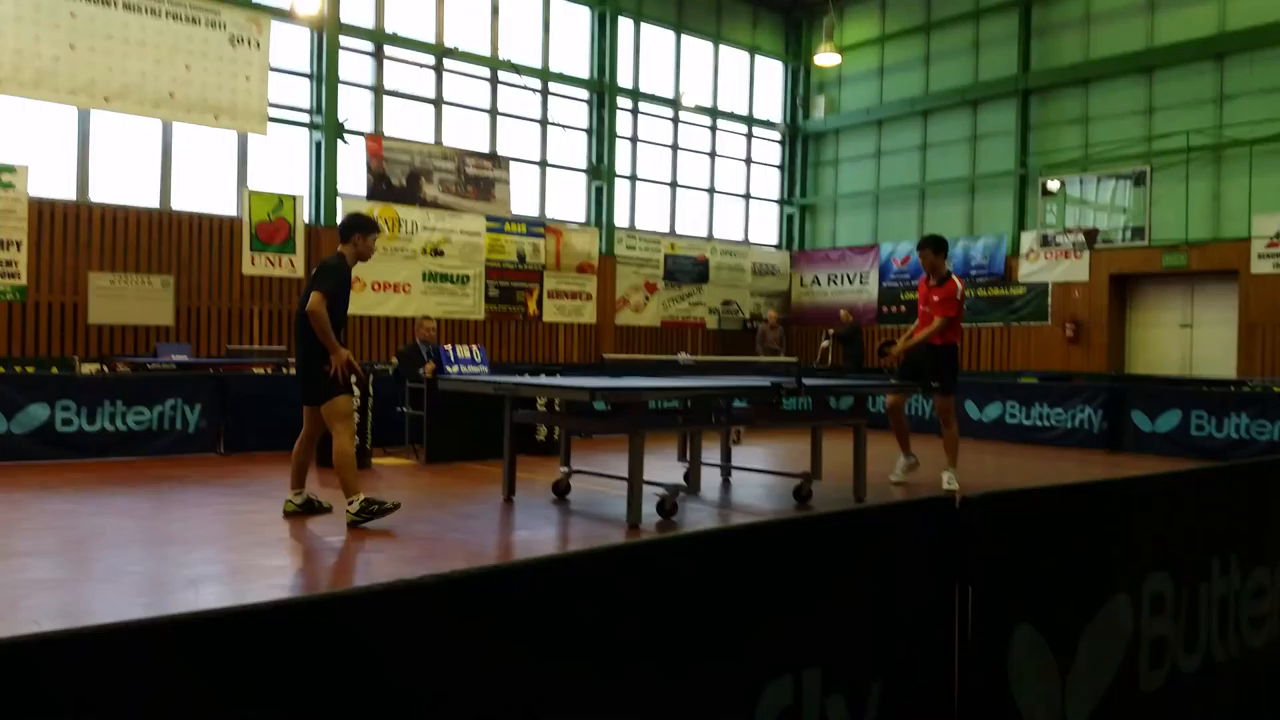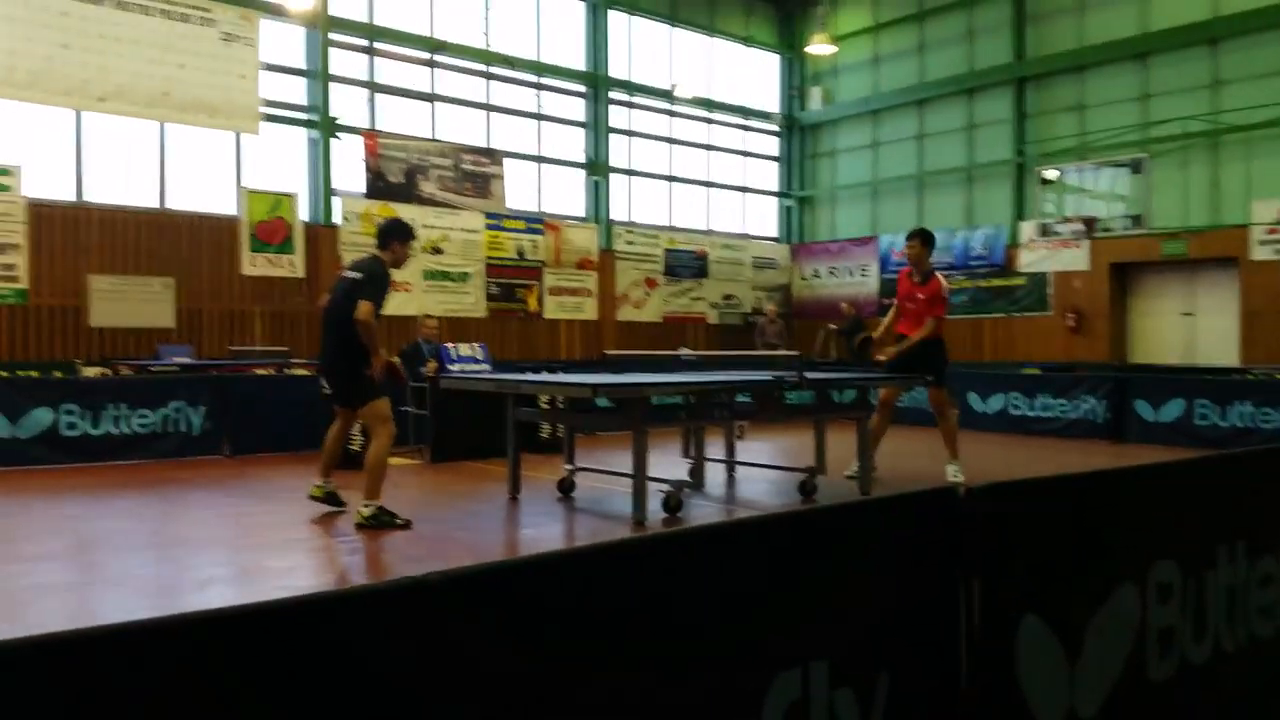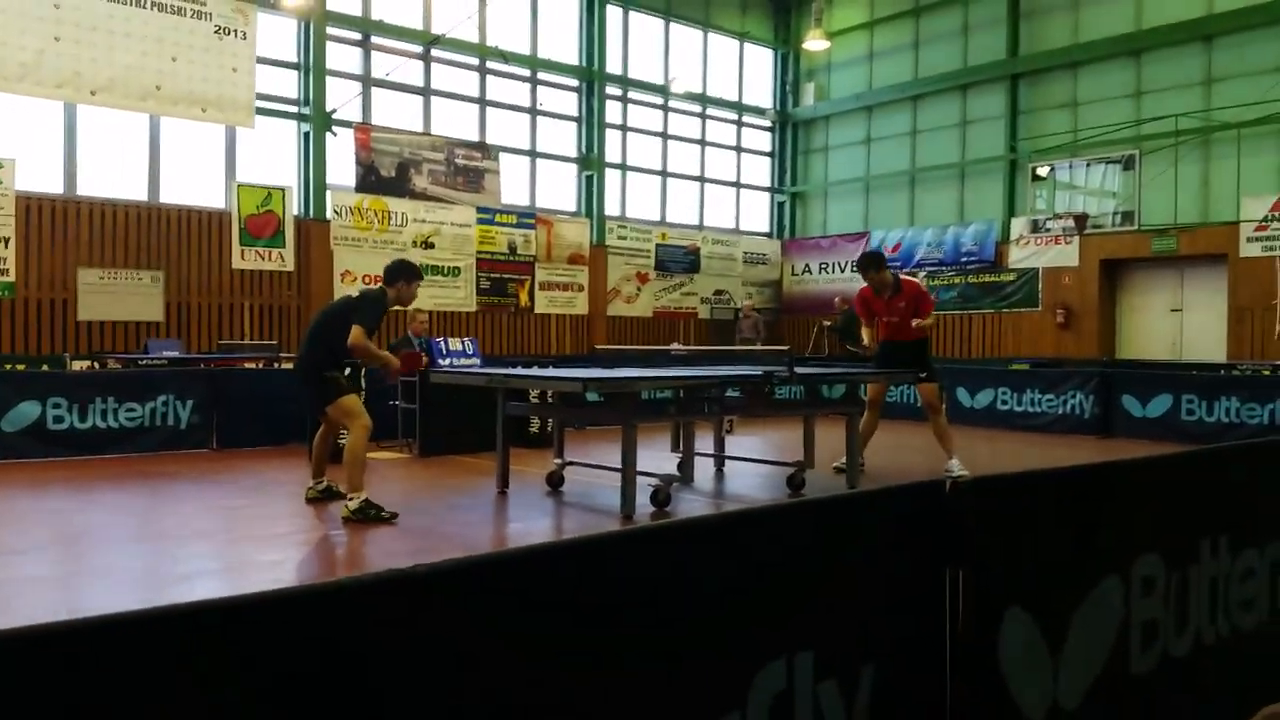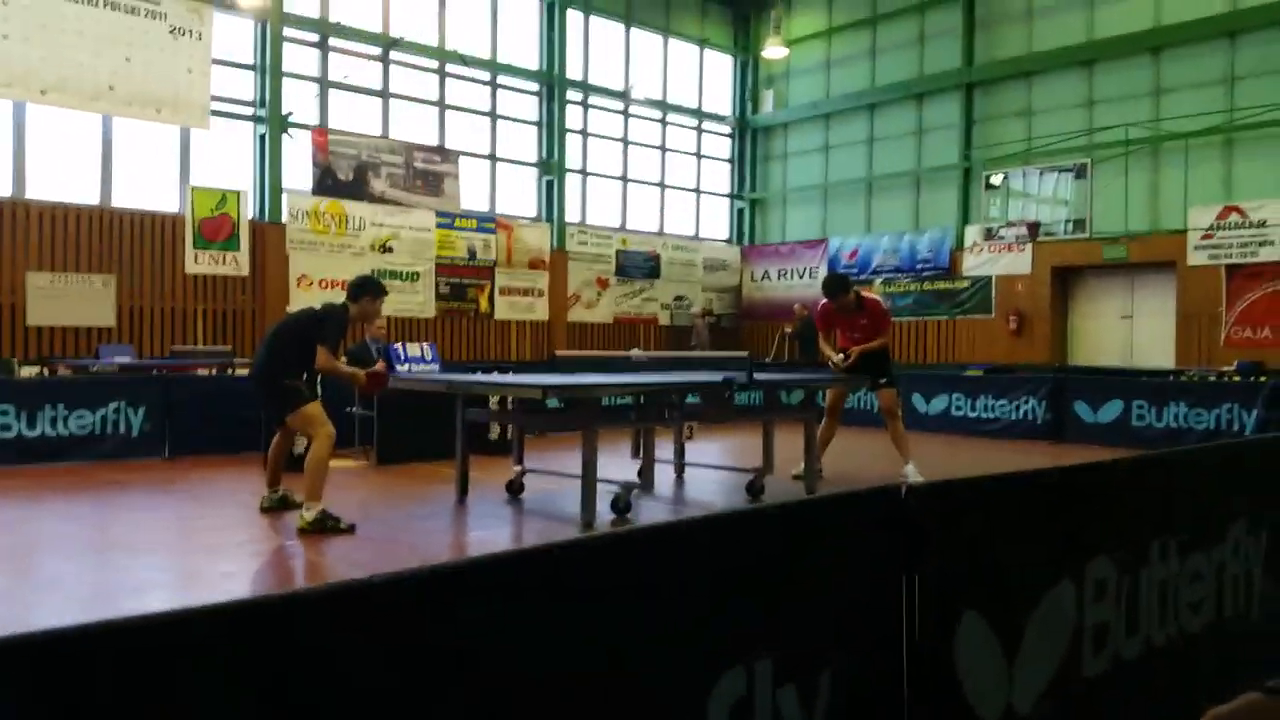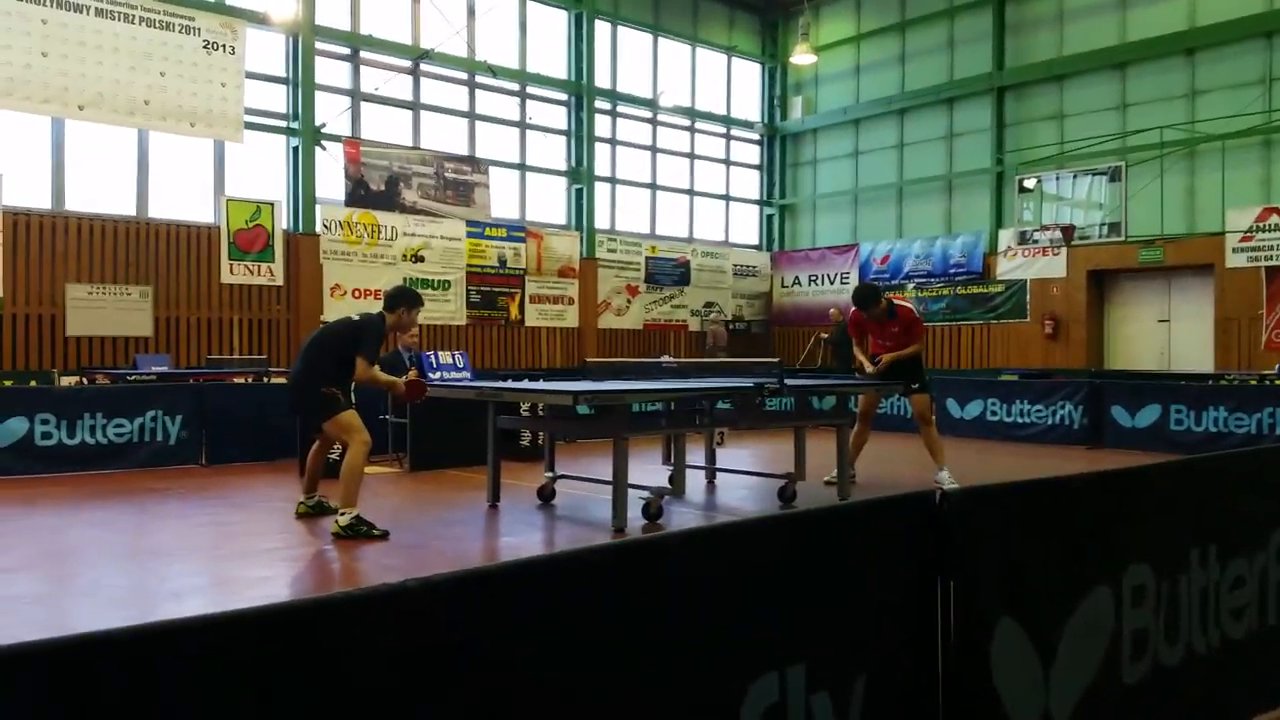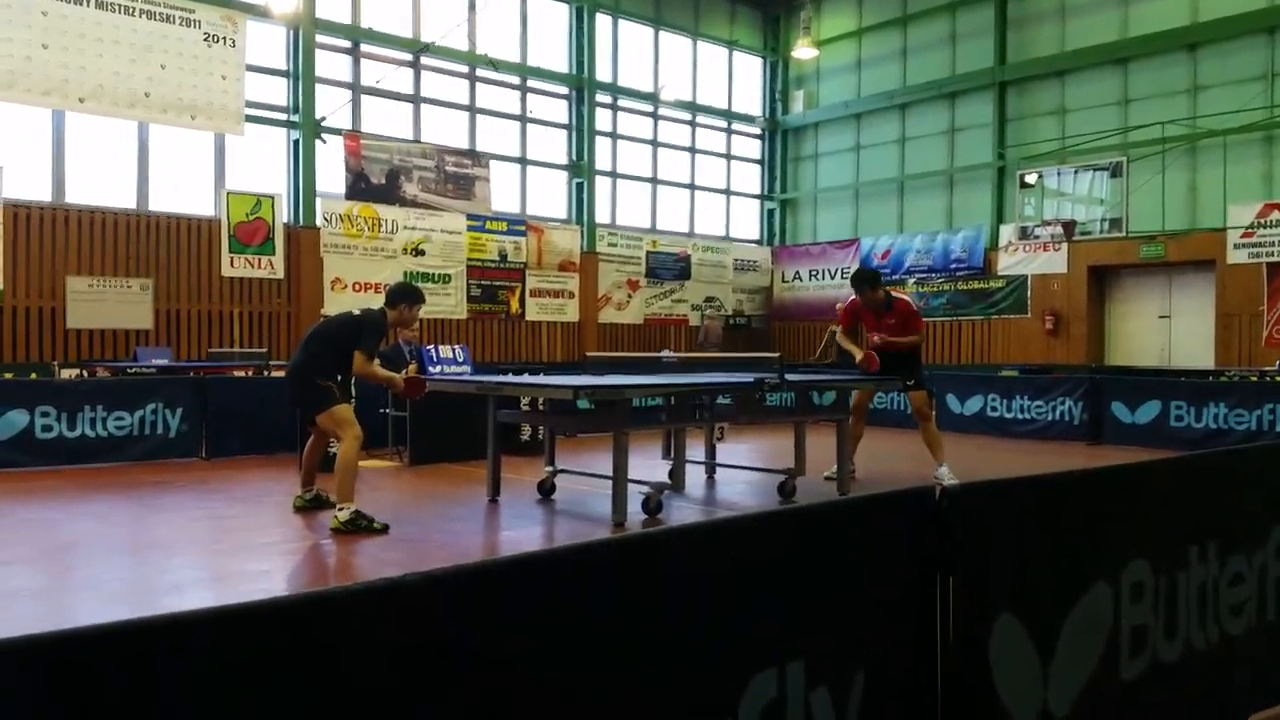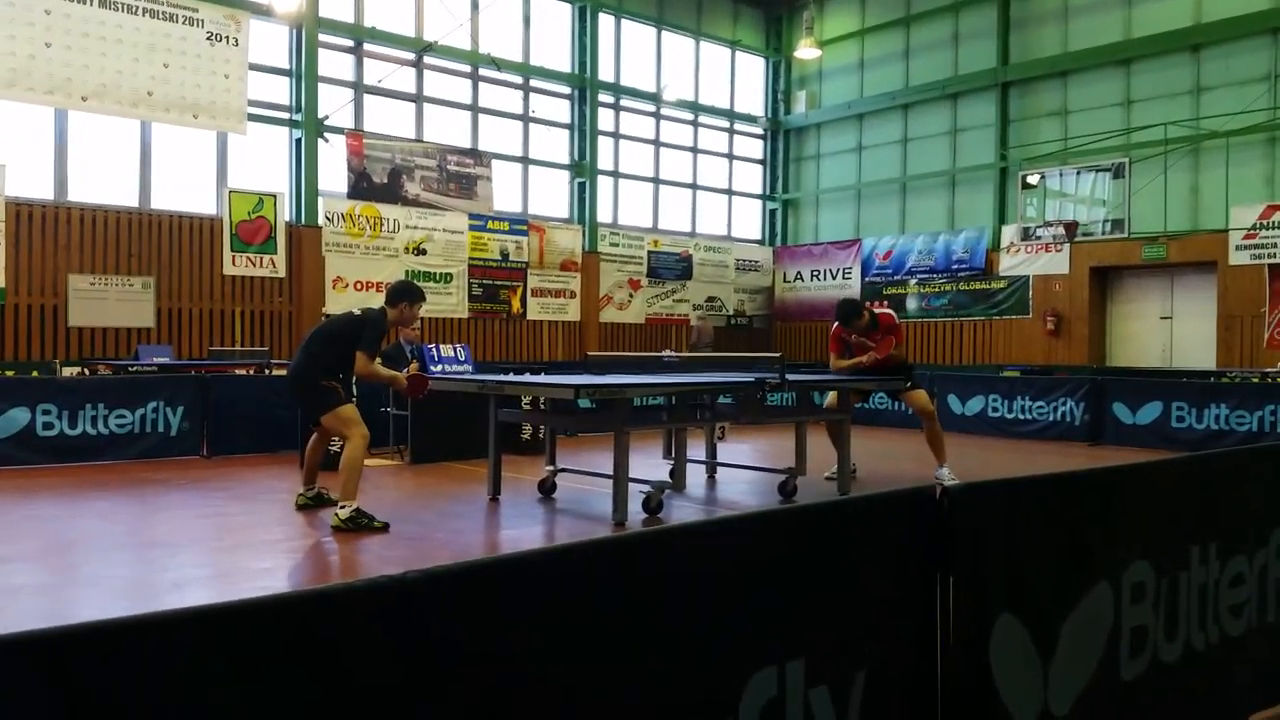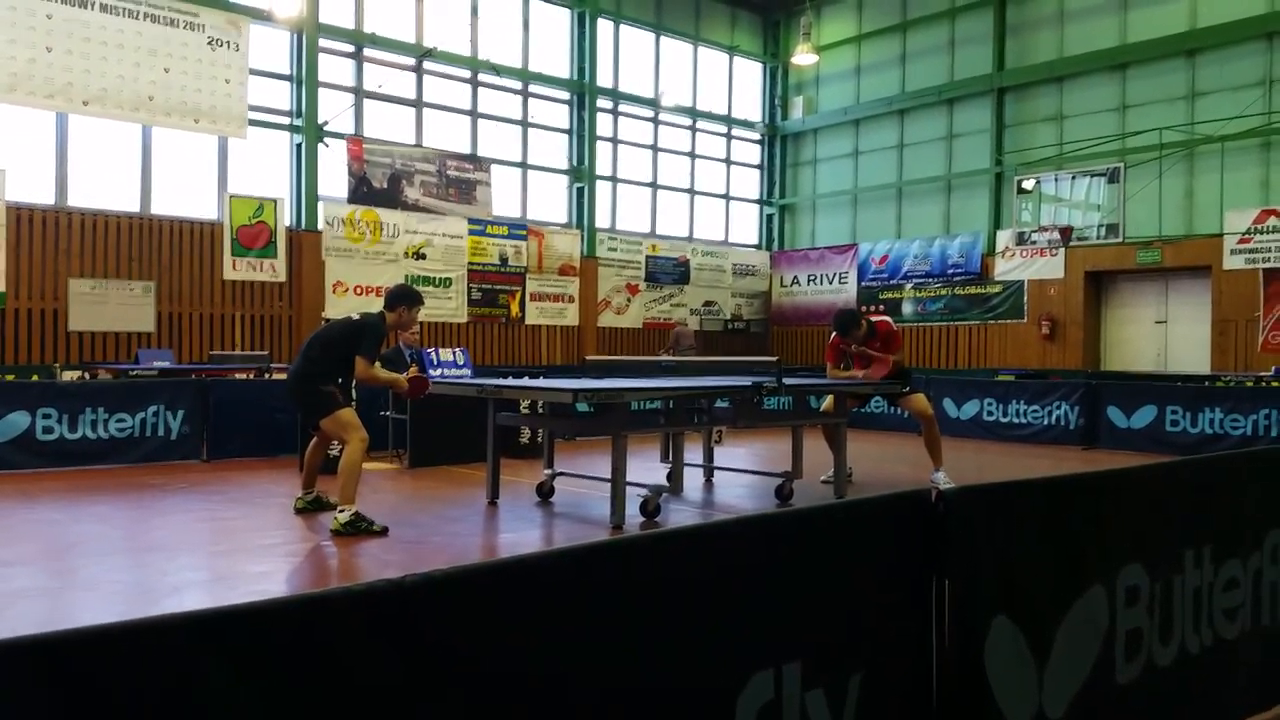
dt=0.5s
person 1, frame 1
left shoulder: (333, 267)
right shoulder: (336, 268)
right elbow: (313, 307)
left wrist: (336, 350)
right wrist: (336, 350)
left hip: (311, 360)
right hip: (321, 361)
left knee: (312, 429)
right knee: (344, 428)
left ankle: (296, 498)
right ankle: (356, 504)
person 1, frame 2
left shoulder: (355, 268)
right shoulder: (379, 273)
left elbow: (329, 305)
right elbow: (364, 316)
right wrist: (376, 353)
left hip: (333, 358)
right hip: (352, 362)
left knee: (345, 419)
right knee: (384, 430)
left ankle: (323, 485)
right ankle: (370, 509)
person 1, frame 3
left shoulder: (369, 298)
right shoulder: (375, 302)
right elbow: (355, 343)
left wrist: (382, 361)
right wrist: (386, 359)
left hip: (312, 362)
right hip: (320, 366)
left knee: (332, 423)
right knee: (360, 425)
left ankle: (318, 485)
right ankle: (356, 503)
person 1, frame 4
left shoulder: (331, 312)
right shoulder: (337, 317)
left elbow: (317, 360)
right elbow: (323, 363)
left wrist: (351, 374)
right wrist: (352, 373)
left hip: (268, 371)
right hip: (278, 375)
left knee: (287, 431)
right knee: (324, 434)
left ankle: (273, 496)
right ankle: (312, 513)
person 1, frame 5
left shoulder: (369, 323)
right shoulder: (374, 327)
left elbow: (360, 369)
right elbow: (362, 374)
left wrist: (391, 382)
right wrist: (391, 382)
left hip: (304, 380)
right hip: (315, 384)
left knee: (326, 439)
right knee: (359, 441)
left ankle: (309, 501)
right ankle: (346, 519)
person 1, frame 6
left shoulder: (371, 318)
right shoulder: (375, 323)
left elbow: (361, 364)
right elbow: (359, 369)
left wrist: (391, 377)
right wrist: (390, 378)
left hip: (304, 373)
right hip: (312, 376)
left knee: (323, 432)
right knee: (351, 435)
left ankle: (307, 494)
right ankle: (345, 514)
person 1, frame 7
left shoulder: (371, 318)
right shoulder: (376, 322)
left elbow: (362, 363)
right elbow: (362, 369)
left wrist: (394, 376)
right wrist: (392, 378)
left hip: (305, 373)
right hip: (314, 377)
left knee: (325, 431)
right knee: (357, 435)
left ankle: (308, 493)
right ankle: (346, 512)
person 1, frame 8
left shoulder: (370, 322)
right shoulder: (375, 327)
left elbow: (363, 366)
right elbow: (362, 373)
left wrist: (396, 378)
right wrist: (393, 380)
left hip: (306, 378)
right hip: (313, 382)
left knee: (325, 435)
right knee: (357, 438)
left ankle: (307, 497)
right ankle: (345, 515)
person 2, frame 1
left shoulder: (953, 287)
right shoulder: (923, 282)
left elbow: (938, 326)
left wrist: (905, 347)
right wrist: (903, 340)
left hip: (941, 352)
right hip: (918, 349)
left knee: (945, 414)
right knee: (892, 405)
left ankle: (950, 471)
right ankle: (908, 457)
person 2, frame 2
left shoulder: (938, 285)
right shoulder: (904, 275)
left elbow: (930, 328)
left wrist: (899, 349)
right wrist: (879, 332)
left hip: (928, 348)
right hip: (902, 345)
left knee: (941, 407)
right knee: (884, 403)
left ankle: (953, 463)
person 2, frame 3
left shoulder: (914, 287)
right shoulder: (864, 294)
left elbow: (930, 319)
right elbow: (867, 324)
left wrist: (920, 324)
right wrist: (867, 339)
left hip: (916, 348)
right hip: (887, 347)
left knee: (932, 404)
right knee: (873, 403)
left ankle: (952, 460)
person 2, frame 4
left shoulder: (874, 303)
right shoulder: (825, 308)
left elbow: (886, 338)
right elbow: (823, 340)
left wrist: (861, 349)
right wrist: (833, 356)
left hip: (875, 356)
right hip: (846, 356)
left knee: (890, 411)
right knee: (831, 409)
left ankle: (908, 466)
person 2, frame 5
left shoulder: (907, 311)
right shoulder: (857, 315)
left elbow: (920, 345)
right elbow: (857, 345)
left wrist: (893, 356)
right wrist: (865, 362)
left hip: (908, 362)
right hip: (879, 362)
left knee: (924, 417)
right knee: (863, 415)
left ankle: (942, 472)
right ankle: (847, 468)
person 2, frame 6
left shoulder: (904, 304)
right shoulder: (853, 304)
left elbow: (919, 338)
right elbow: (840, 335)
left wrist: (889, 340)
right wrist: (856, 351)
left hip: (905, 357)
right hip: (876, 356)
left knee: (922, 413)
right knee: (857, 409)
left ankle: (941, 468)
person 2, frame 7
left shoulder: (888, 318)
right shoulder: (839, 329)
left elbow: (899, 356)
right elbow: (835, 365)
left wrist: (868, 345)
right wrist: (862, 359)
left hip: (894, 370)
right hip: (862, 371)
left knee: (927, 410)
right knee: (830, 408)
left ankle: (942, 468)
person 2, frame 8
left shoulder: (886, 325)
right shoulder: (837, 338)
left elbow: (898, 361)
right elbow: (831, 372)
left wrist: (867, 353)
right wrist: (856, 373)
left hip: (893, 376)
right hip: (859, 377)
left knee: (926, 414)
right knee: (827, 413)
left ankle: (938, 471)
